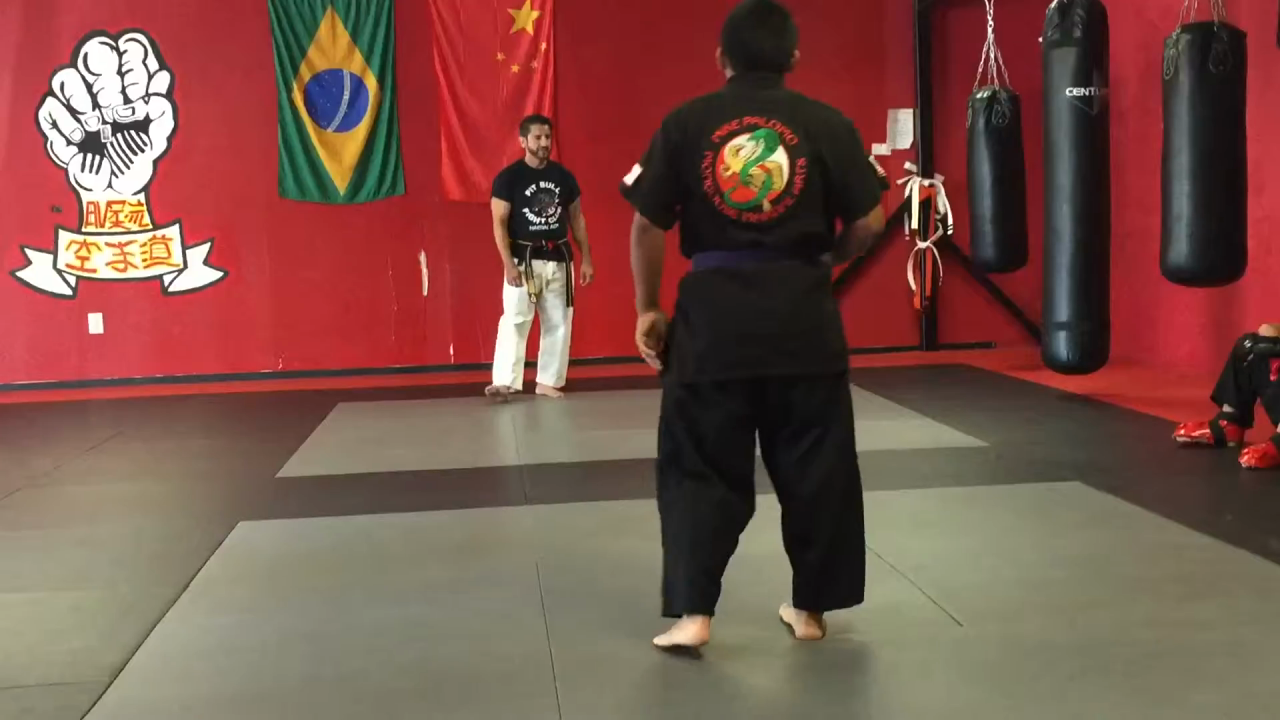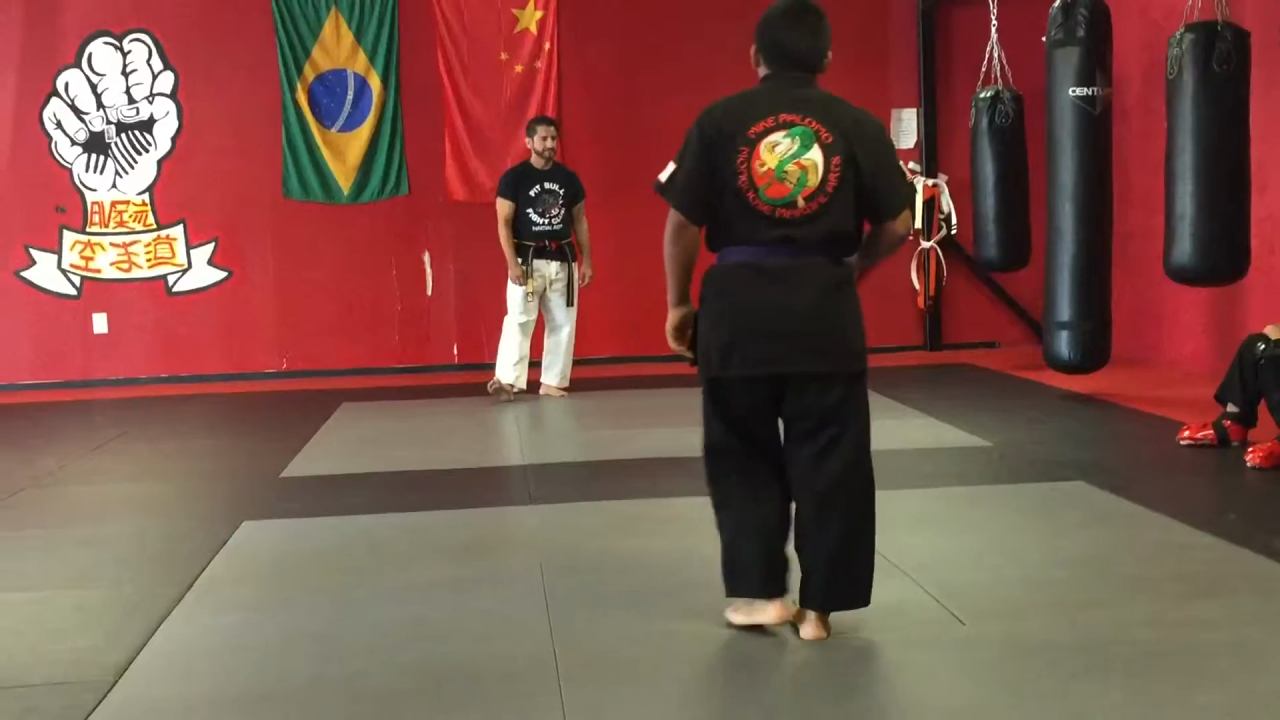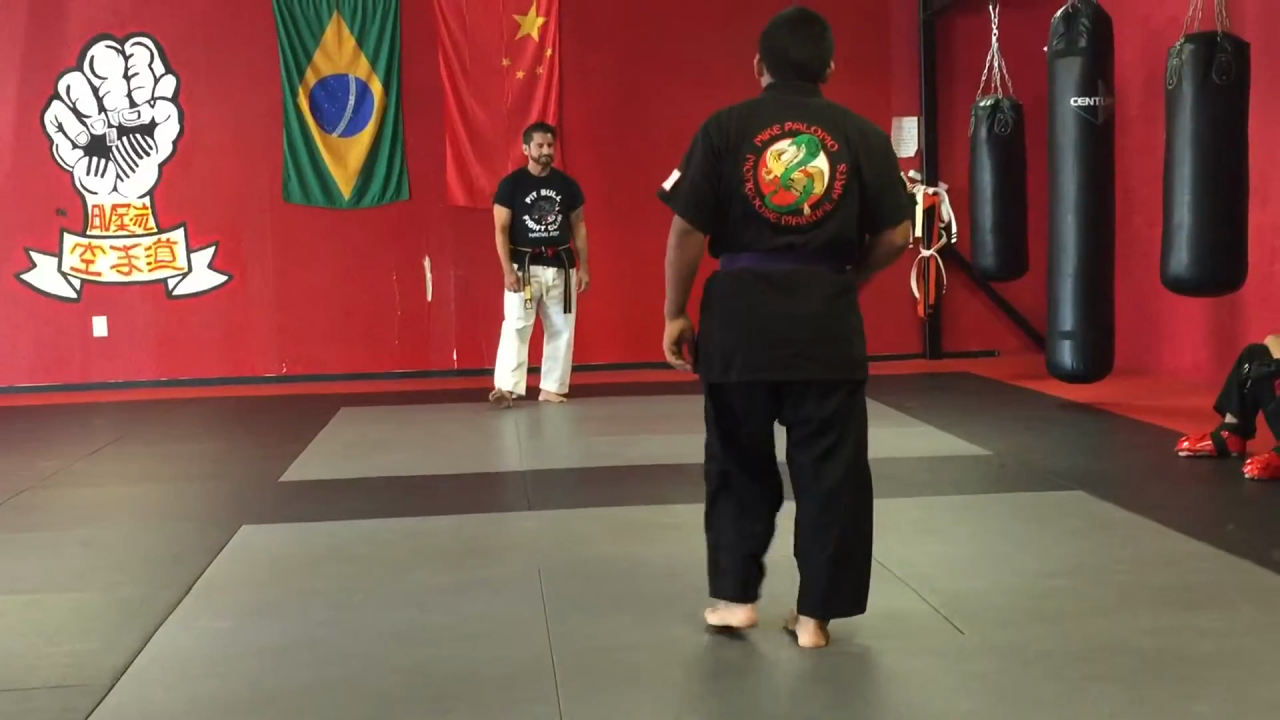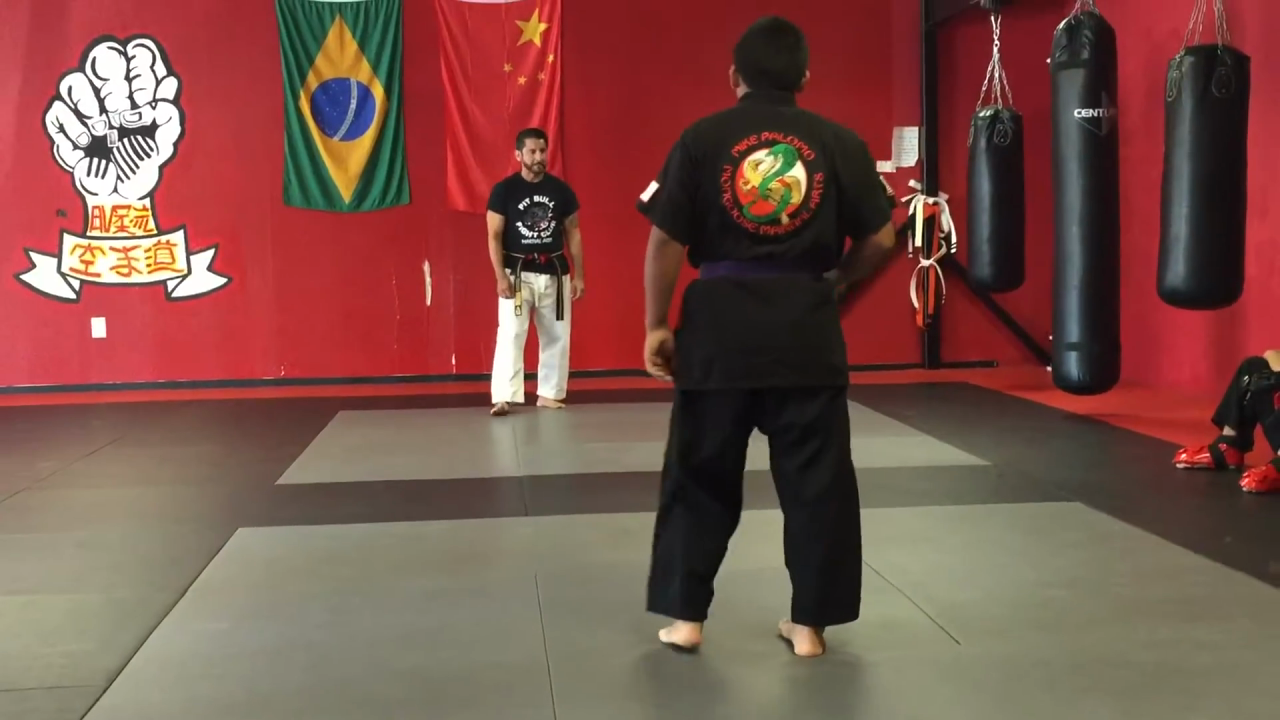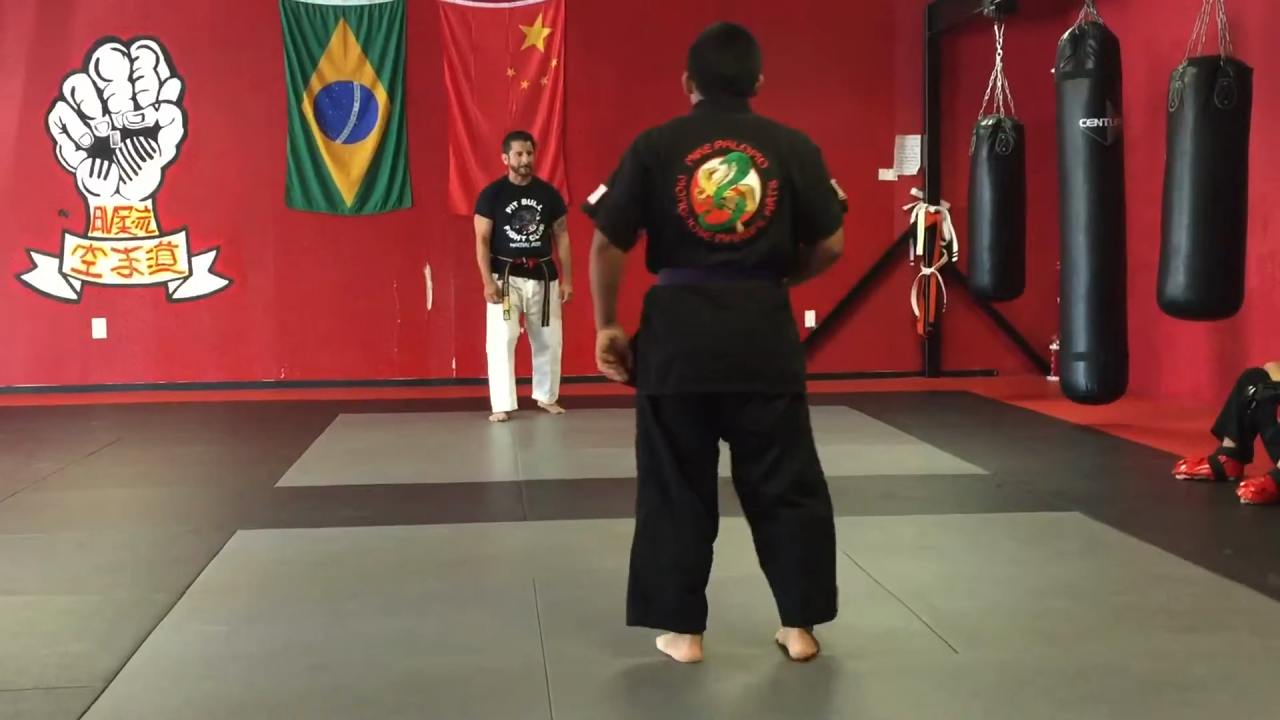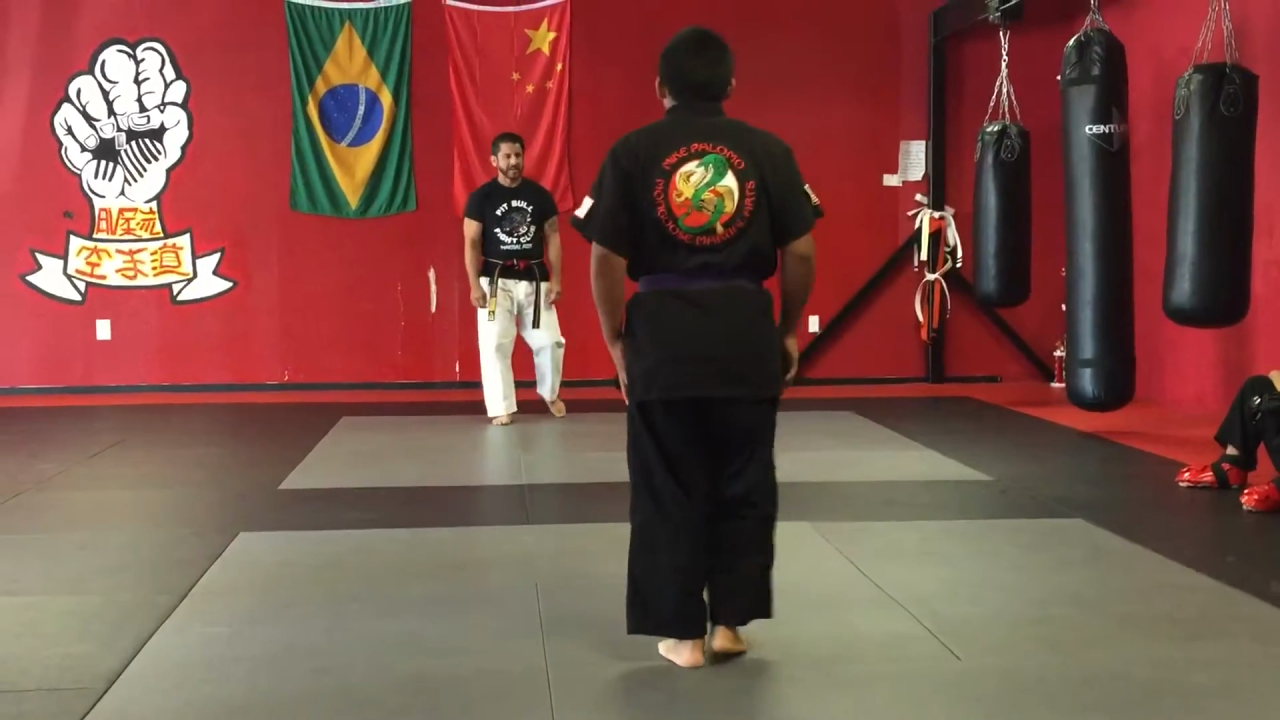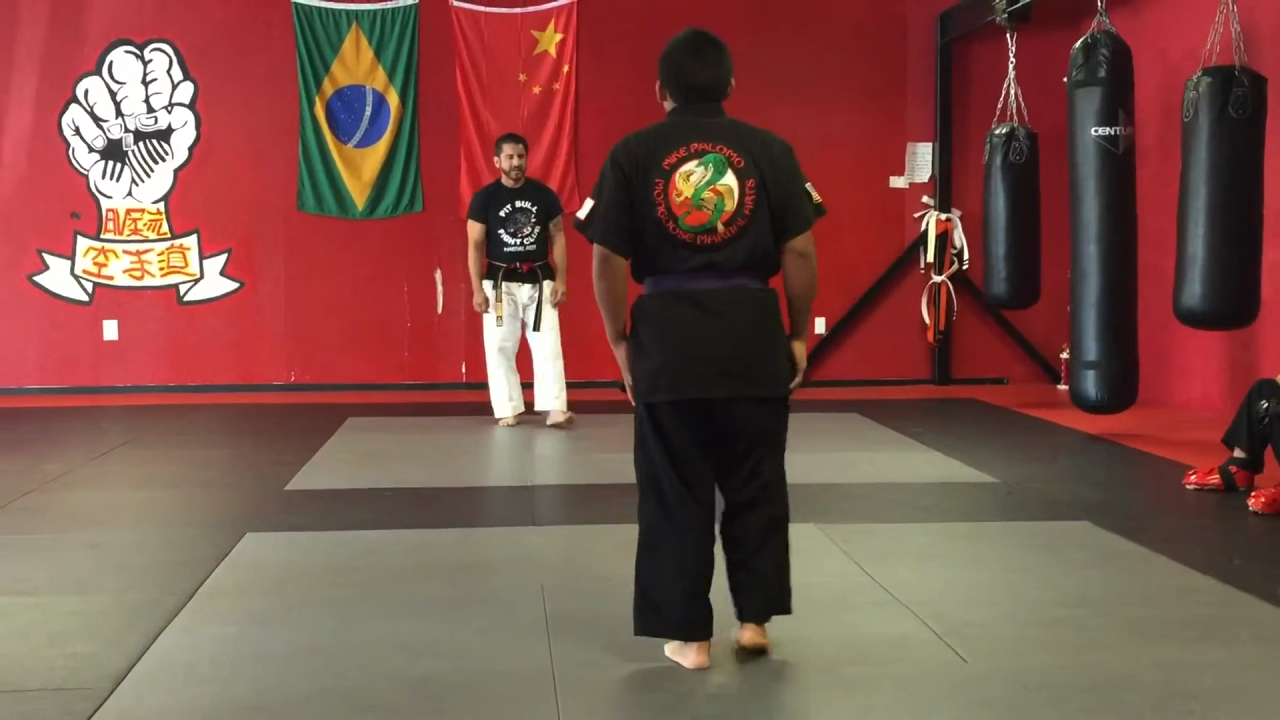
dt=0.3s
person 1, frame 1
left shoulder: (685, 123)
right shoulder: (827, 123)
left elbow: (647, 225)
right elbow: (868, 222)
left wrist: (647, 308)
left hip: (713, 310)
right hip: (802, 310)
left knee: (699, 468)
right knee: (817, 466)
left ankle: (692, 612)
right ankle: (810, 606)
person 1, frame 2
left shoulder: (719, 120)
right shoulder: (858, 125)
left elbow: (682, 223)
right elbow: (895, 227)
left wrist: (678, 301)
left hip: (739, 304)
right hip: (825, 307)
left knee: (741, 460)
right knee: (831, 462)
left ankle: (764, 593)
right ankle: (817, 606)
person 1, frame 3
left shoulder: (725, 127)
right shoulder: (862, 134)
left elbow: (686, 230)
right elbow: (894, 237)
left wrist: (675, 314)
left hip: (741, 311)
right hip: (826, 315)
left knee: (738, 464)
right knee: (831, 468)
left ankle: (735, 597)
right ankle: (813, 613)
person 1, frame 4
left shoulder: (701, 138)
right shoulder: (839, 142)
left elbow: (664, 240)
right elbow: (879, 240)
left wrist: (656, 325)
left hip: (717, 320)
right hip: (805, 324)
left knee: (700, 478)
right knee: (818, 479)
left ankle: (685, 615)
right ankle: (811, 622)
person 1, frame 5
left shoulder: (655, 146)
right shoulder: (794, 147)
left elbow: (608, 243)
right elbow: (829, 246)
left wrist: (605, 324)
left hip: (677, 329)
right hip: (763, 329)
left knee: (676, 488)
right knee: (786, 483)
left ankle: (682, 628)
right ankle: (801, 624)
person 1, frame 6
left shoulder: (633, 152)
right shoulder: (768, 150)
left elbow: (605, 259)
right elbow: (800, 253)
left wrist: (617, 339)
right wrist: (788, 331)
left hip: (662, 335)
right hip: (746, 332)
left knee: (668, 489)
right knee: (745, 488)
left ankle: (683, 633)
right ankle: (729, 622)
person 1, frame 7
left shoulder: (633, 153)
right shoulder: (769, 149)
left elbow: (608, 260)
right elbow: (800, 252)
left wrist: (621, 341)
right wrist: (799, 335)
left hip: (668, 336)
right hip: (752, 332)
left knee: (675, 491)
right knee: (756, 485)
left ankle: (689, 634)
right ankle: (753, 617)
person 2, frame 1
left shoulder: (563, 176)
right shoulder: (508, 177)
left elbow: (577, 218)
right elbow: (499, 223)
left wrist: (586, 258)
right wrist: (508, 264)
left hip: (559, 259)
right hip: (524, 259)
left knee: (558, 323)
right knee: (514, 321)
left ankle: (548, 382)
right ankle: (504, 382)
person 2, frame 2
left shoulder: (569, 178)
right shoulder: (513, 178)
left elbow: (580, 220)
right elbow: (504, 223)
left wrist: (586, 260)
right wrist: (513, 263)
left hip: (563, 259)
right hip: (528, 259)
left knee: (563, 323)
right knee: (519, 320)
left ankle: (552, 382)
right ankle: (507, 381)
person 2, frame 3
left shoulder: (567, 185)
right shoulder: (511, 184)
left elbow: (578, 227)
right elbow: (501, 229)
left wrist: (583, 267)
right wrist: (508, 270)
left hip: (561, 266)
right hip: (525, 265)
left knee: (561, 329)
right knee: (516, 326)
left ankle: (551, 388)
right ankle: (506, 387)
person 2, frame 4
left shoulder: (561, 190)
right shoulder: (504, 190)
left elbow: (573, 233)
right elbow: (494, 236)
left wrist: (578, 274)
right wrist: (501, 276)
left hip: (554, 272)
right hip: (517, 272)
left knee: (556, 336)
right knee: (510, 334)
left ankle: (549, 393)
right ankle: (504, 398)
person 2, frame 5
left shoulder: (549, 194)
right shoulder: (492, 194)
left elbow: (561, 237)
right elbow: (482, 240)
left wrist: (566, 278)
right wrist: (488, 281)
left hip: (543, 276)
right hip: (505, 276)
left knee: (549, 342)
right knee: (501, 341)
left ankle: (546, 397)
right ankle: (502, 406)
person 2, frame 6
left shoulder: (540, 194)
right shoulder: (481, 197)
left elbow: (553, 237)
right elbow: (471, 243)
left wrist: (555, 278)
right wrist: (475, 284)
left hip: (535, 278)
right hip: (496, 280)
left knee: (549, 342)
right knee: (495, 345)
left ankle: (549, 393)
right ankle: (501, 409)
person 2, frame 7
left shoulder: (544, 194)
right shoulder: (484, 198)
left elbow: (558, 237)
right elbow: (475, 245)
left wrist: (560, 279)
right wrist: (477, 289)
left hip: (539, 280)
right hip: (500, 282)
left knee: (548, 346)
right knee: (500, 348)
left ankle: (554, 408)
right ankle: (508, 410)
